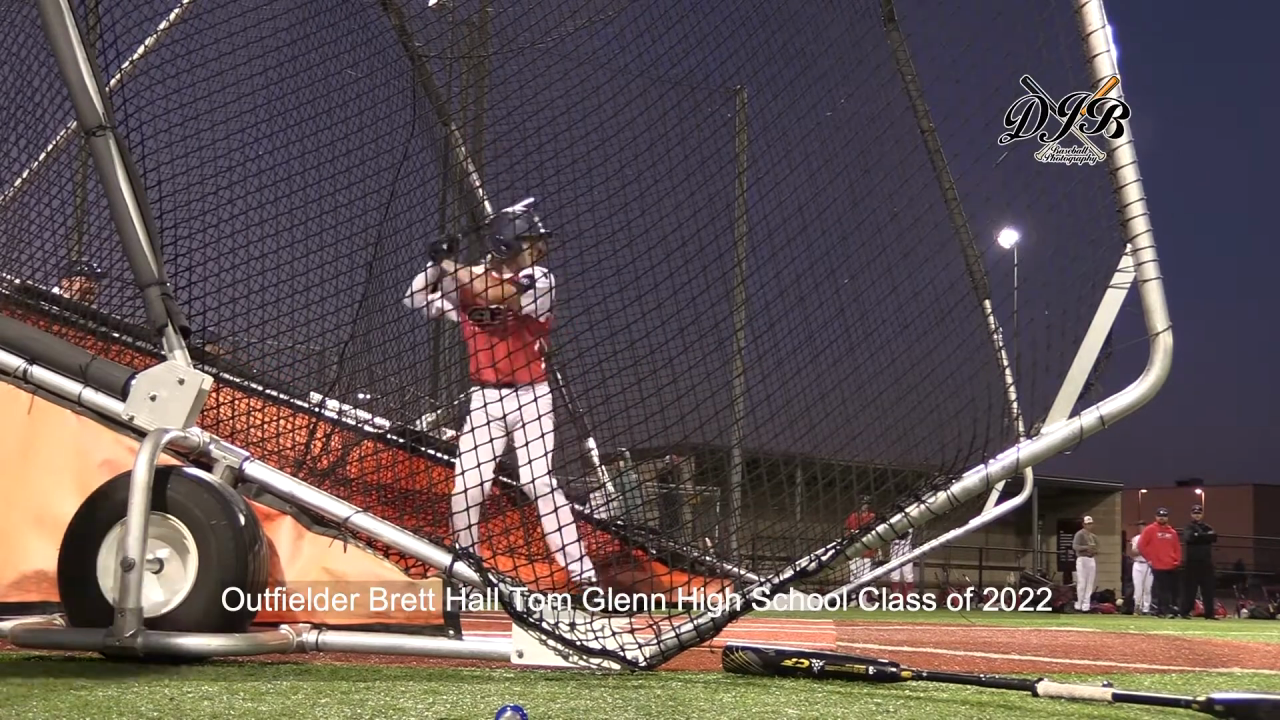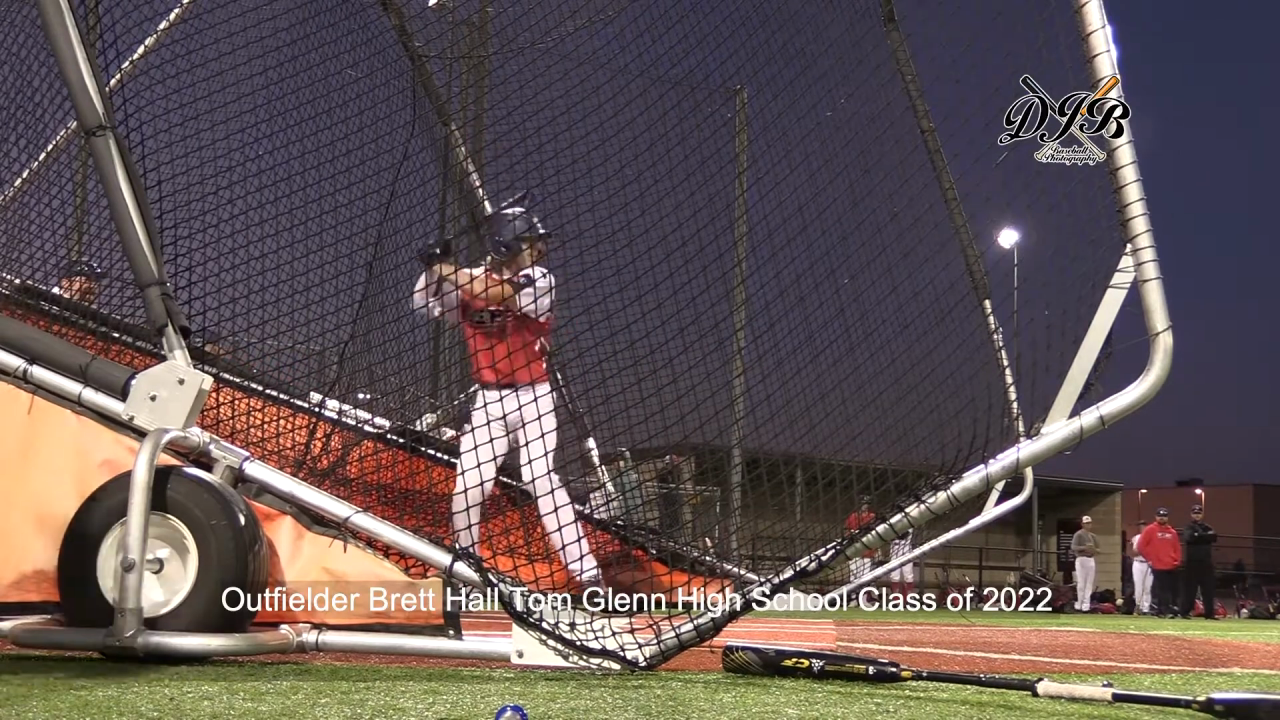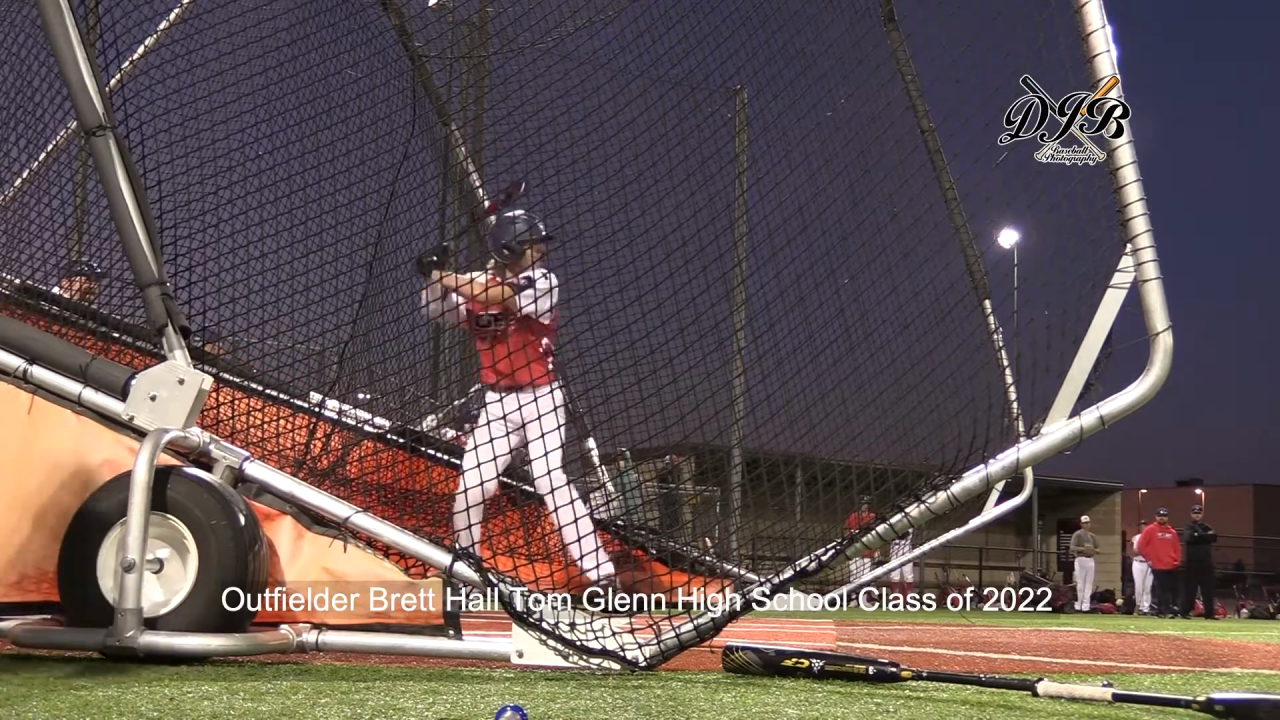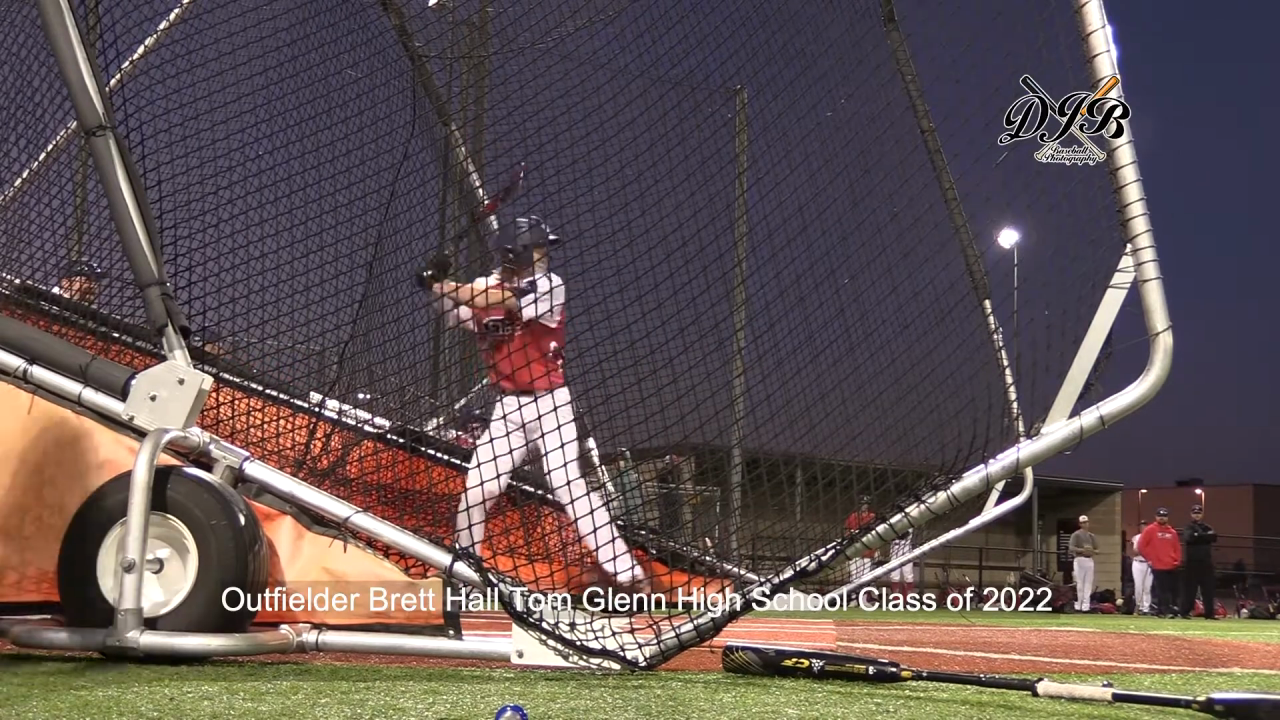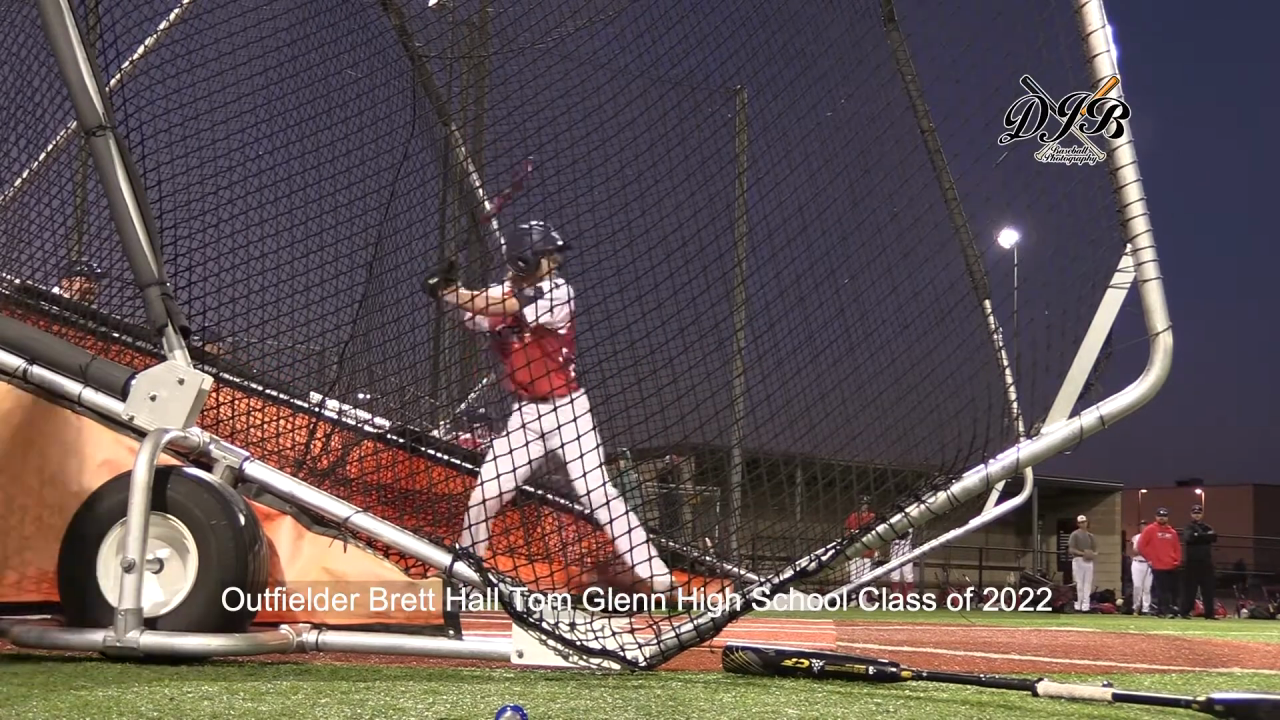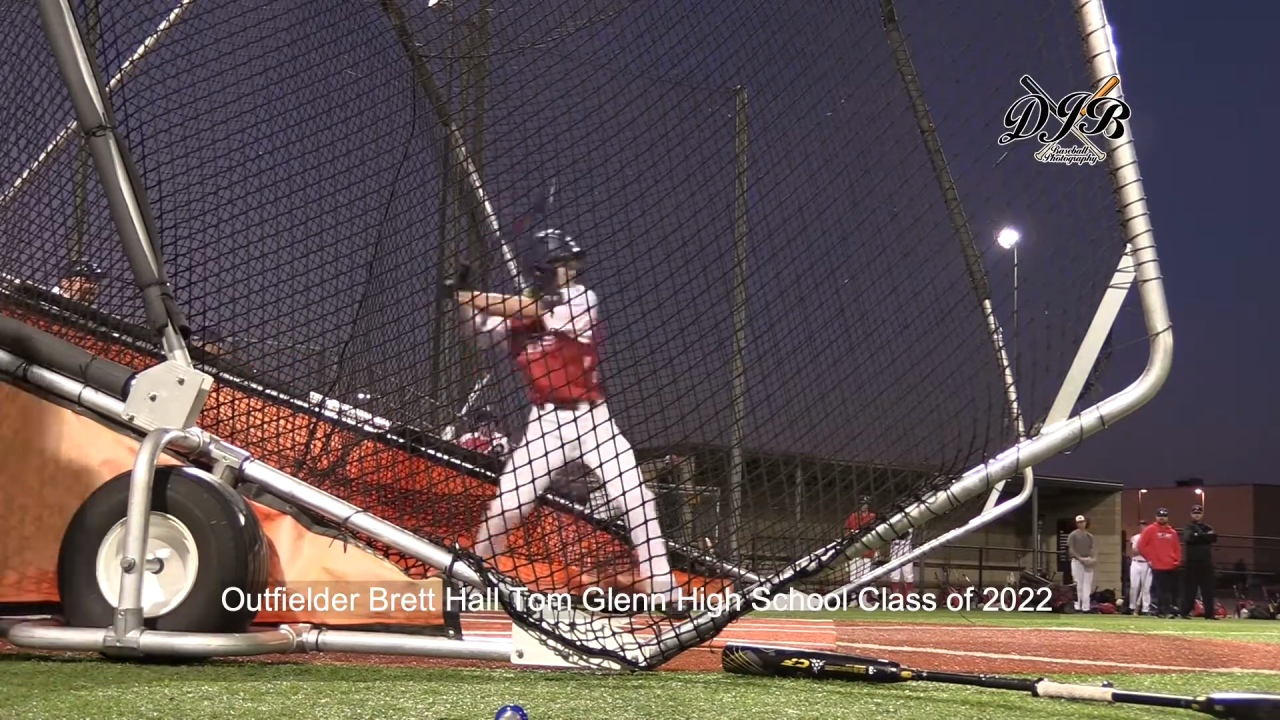
dt=0.1s
person 1, frame 1
left shoulder: (541, 279)
right shoulder: (466, 281)
left elbow: (498, 294)
right elbow: (418, 302)
left wrist: (450, 266)
right wrist: (438, 265)
left hip: (531, 397)
right hip: (485, 401)
left knee: (538, 481)
right knee: (467, 487)
left ankle: (583, 573)
person 1, frame 2
left shoulder: (540, 280)
right shoulder: (471, 280)
left elbow: (494, 294)
right elbow: (422, 304)
left wrist: (444, 269)
right wrist: (435, 269)
left hip: (533, 397)
right hip: (489, 401)
left knee: (541, 480)
right knee: (468, 488)
left ankle: (586, 572)
person 1, frame 3
left shoulder: (543, 281)
right shoulder: (476, 282)
left elbow: (494, 294)
right elbow: (433, 308)
left wrist: (443, 276)
right wrist: (436, 273)
left hip: (540, 399)
right hip: (497, 404)
left knee: (550, 483)
right knee: (472, 488)
left ankle: (600, 574)
person 1, frame 4
left shoulder: (549, 285)
right shoulder: (486, 288)
left elbow: (499, 299)
right elbow: (453, 316)
left wrist: (442, 286)
right wrist: (440, 282)
left hip: (550, 402)
right hip: (508, 407)
left knee: (567, 484)
right knee: (477, 489)
left ankle: (626, 573)
person 1, frame 5
left shoulder: (560, 291)
right shoulder: (497, 296)
left elbow: (505, 304)
right elbow: (472, 319)
left wrist: (451, 292)
right wrist: (449, 291)
left hip: (570, 410)
right hip: (527, 414)
left knee: (596, 491)
right knee: (487, 492)
left ankle: (655, 579)
person 1, frame 6
left shoulder: (581, 298)
right shoulder: (518, 308)
left elbow: (528, 309)
right elbow: (484, 335)
left wrist: (470, 297)
right wrist: (466, 297)
left hip: (590, 417)
right hip: (547, 420)
left knee: (633, 495)
right knee: (509, 503)
left ankle: (661, 586)
